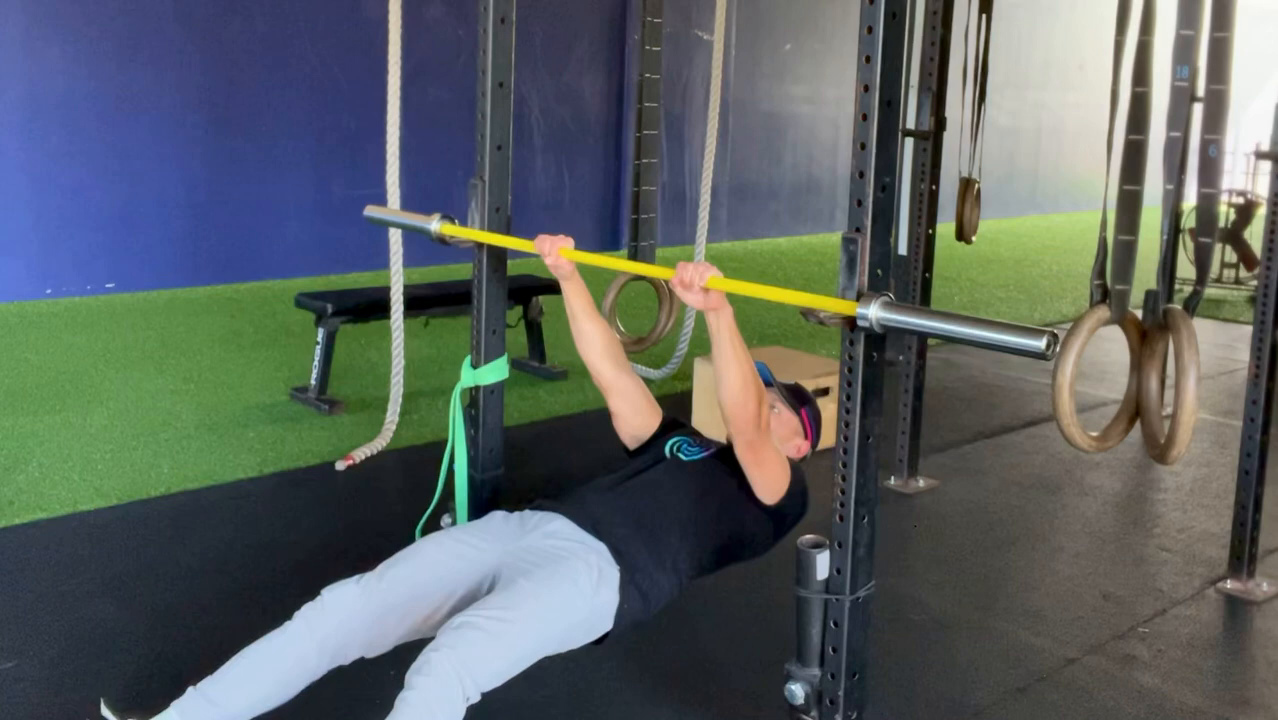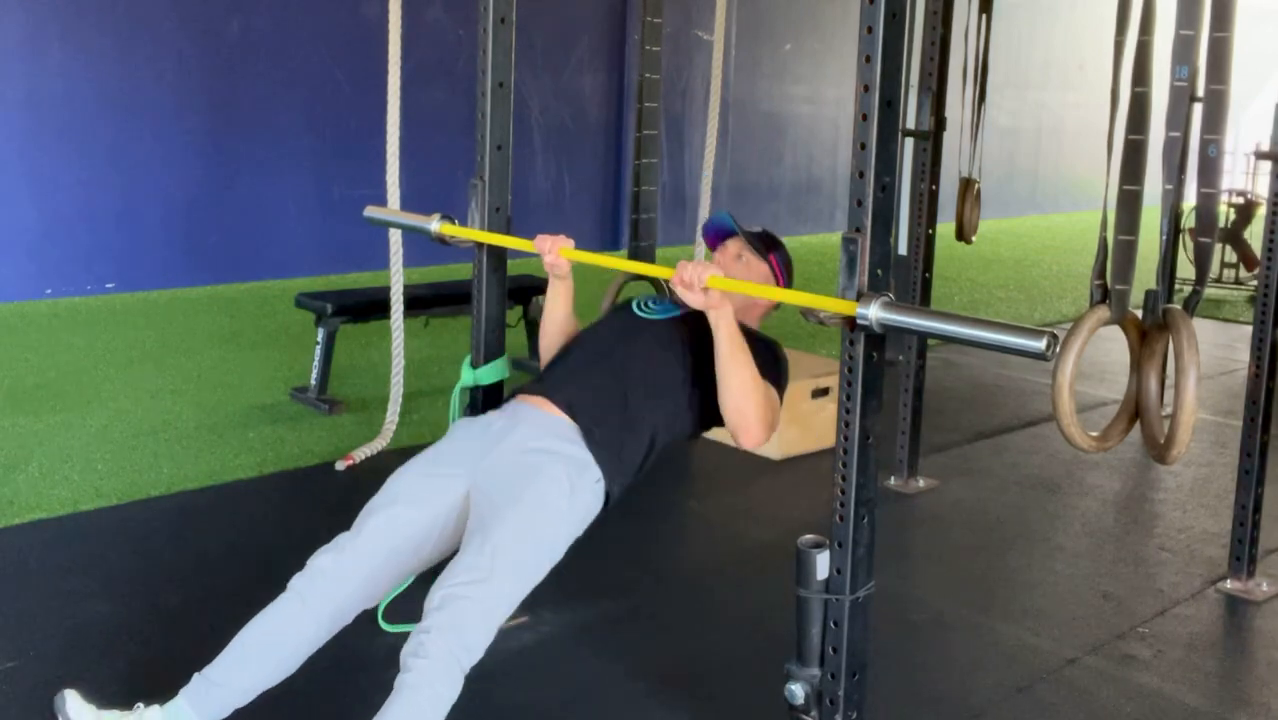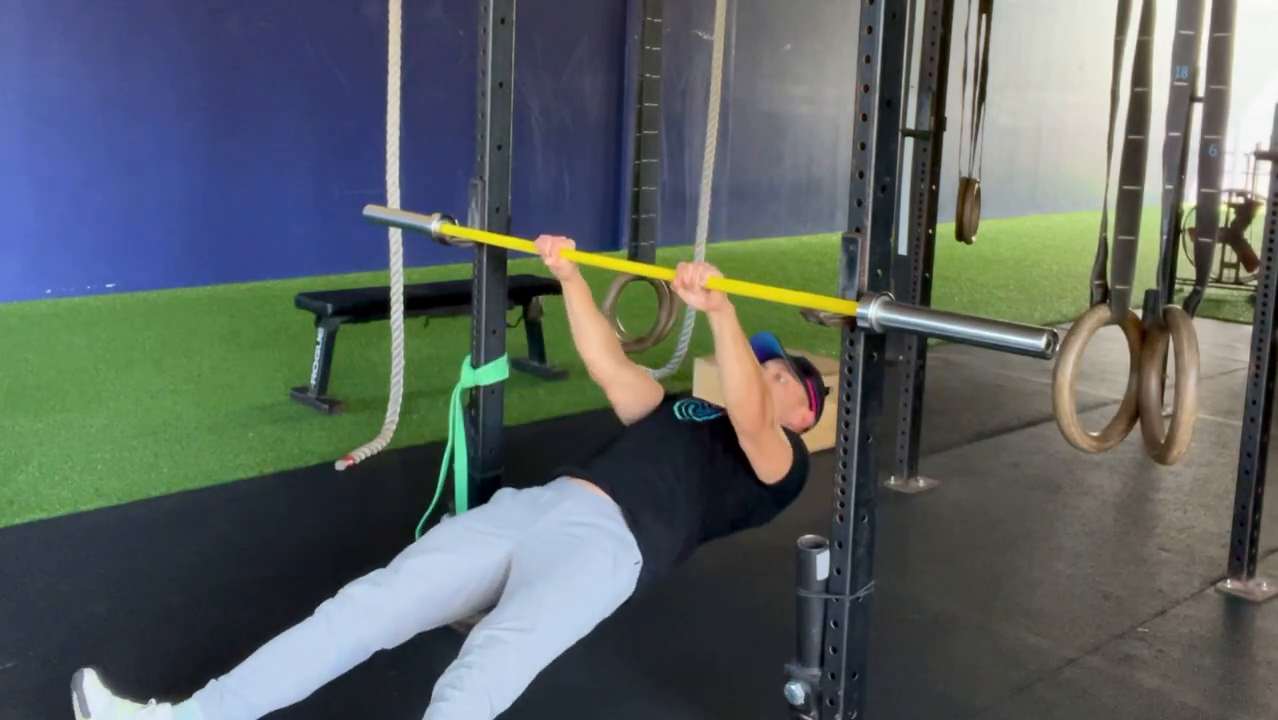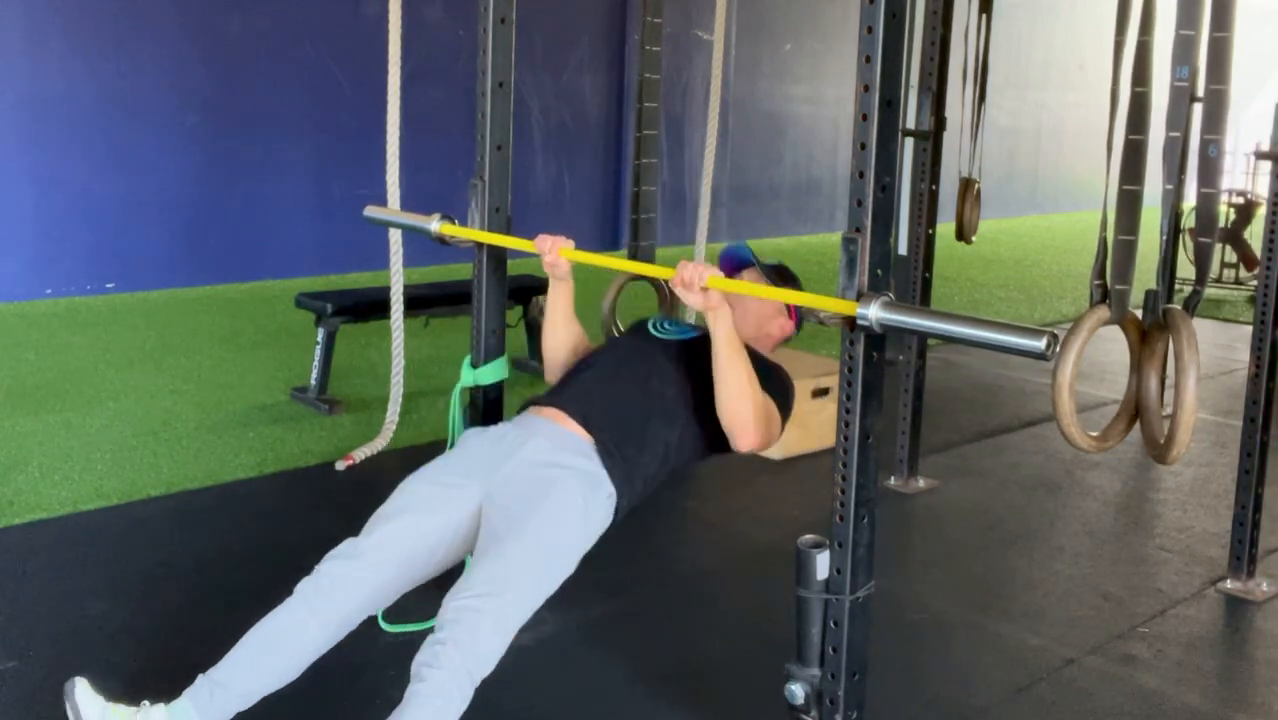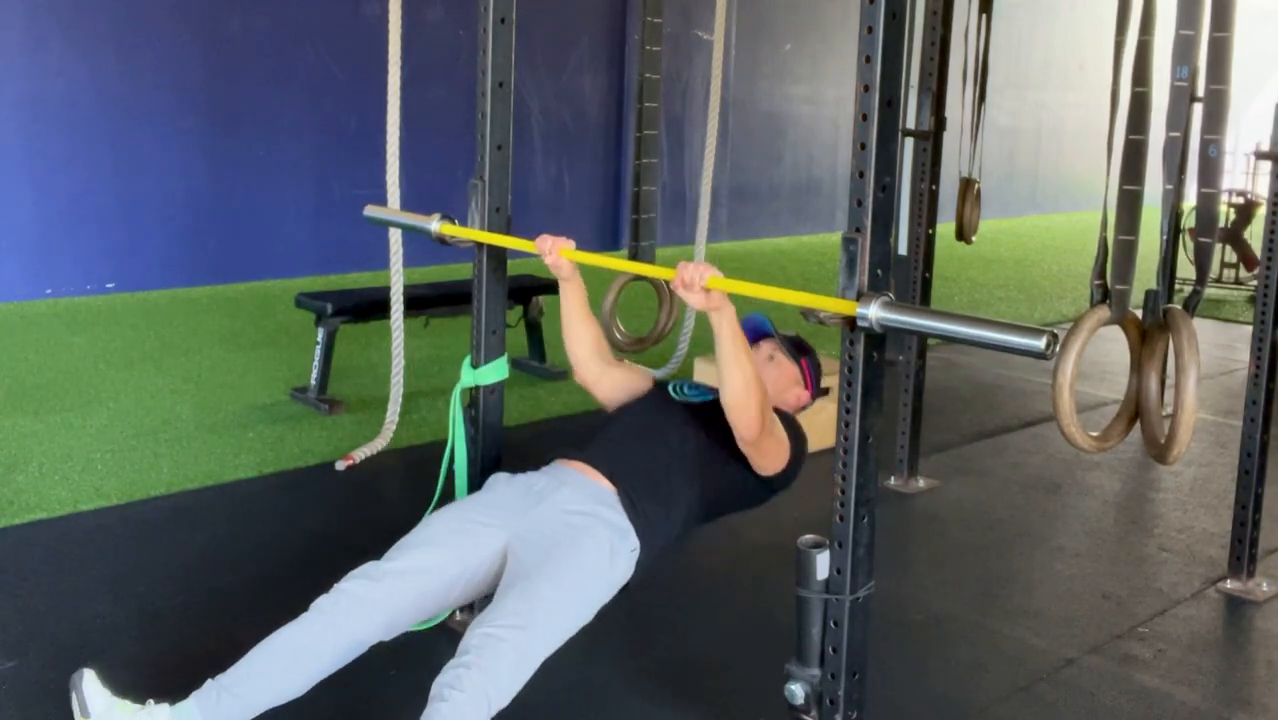
dt=1s
person 1, frame 1
left shoulder: (772, 494)
right shoulder: (677, 443)
left elbow: (744, 421)
right elbow: (611, 369)
left wrist: (717, 311)
right wrist: (568, 275)
left hip: (593, 569)
right hip: (521, 528)
left knee: (451, 661)
right knee: (343, 609)
person 1, frame 2
left shoulder: (756, 351)
right shoulder: (648, 307)
left elbow: (750, 429)
left wrist: (716, 307)
right wrist: (560, 279)
left hip: (563, 465)
right hip: (488, 433)
left knee: (449, 630)
right knee: (336, 574)
person 1, frame 3
left shoulder: (779, 460)
right shoulder: (686, 410)
left elbow: (752, 427)
right elbow: (608, 367)
left wrist: (721, 313)
right wrist: (569, 276)
left hip: (603, 540)
right hip: (529, 505)
right knee: (372, 603)
person 1, frame 4
left shoulder: (764, 380)
right shoulder: (664, 331)
left elbow: (746, 433)
right elbow: (562, 365)
left wrist: (715, 311)
right wrist: (561, 277)
left hip: (577, 476)
right hip: (502, 443)
left knee: (468, 626)
right knee: (350, 574)
person 1, frame 5
left shoulder: (776, 448)
right shoulder: (679, 395)
left elbow: (749, 433)
right elbow: (592, 368)
left wrist: (720, 314)
right wrist: (568, 277)
left hip: (598, 528)
right hip: (524, 491)
left knee: (489, 658)
right knee: (370, 595)
